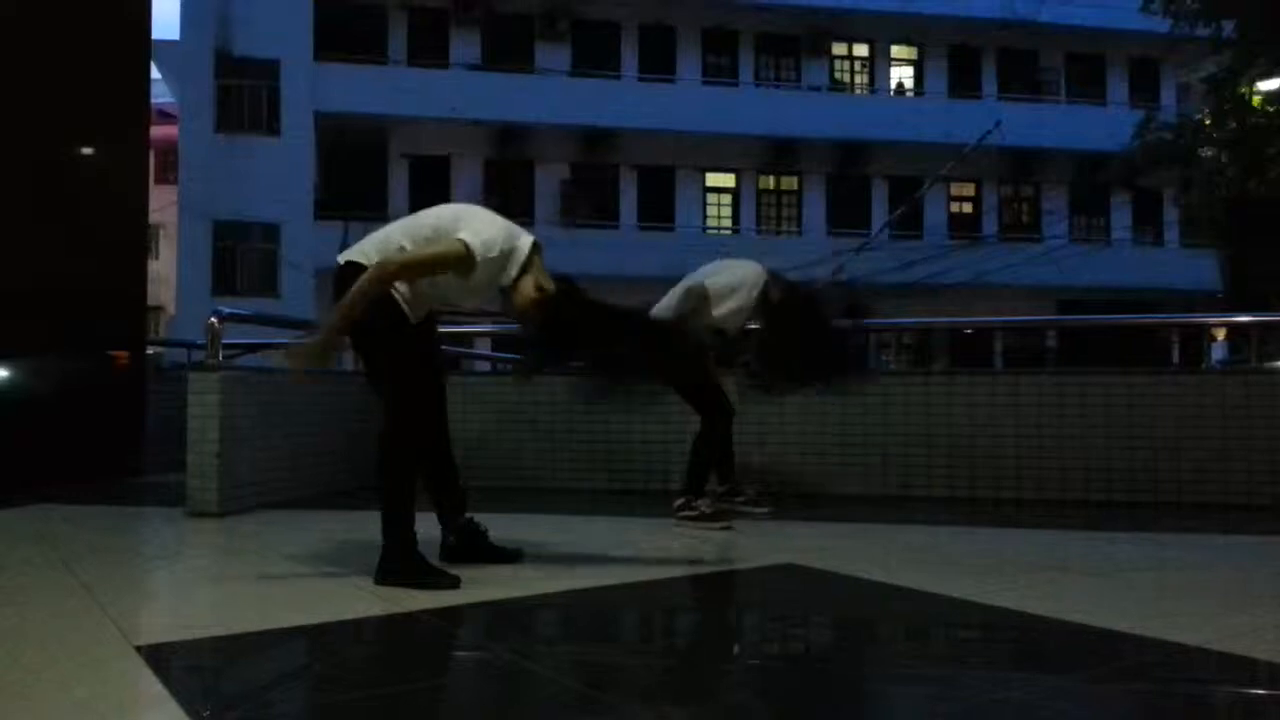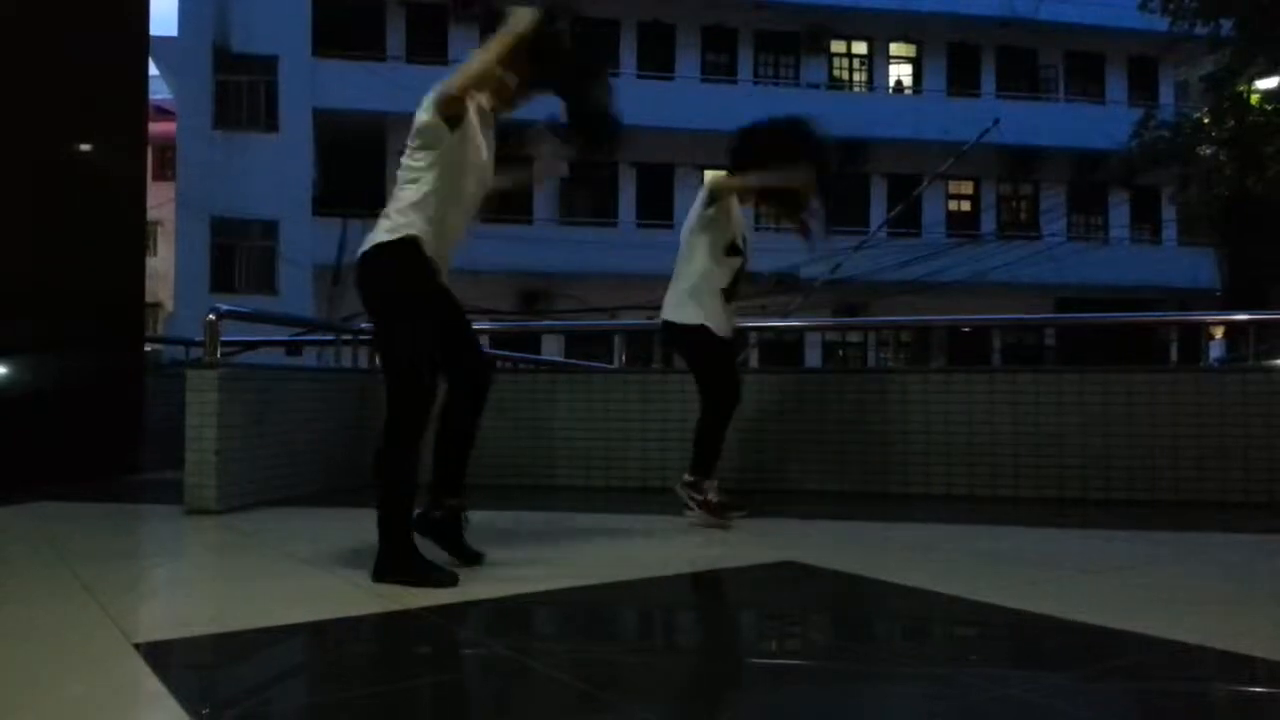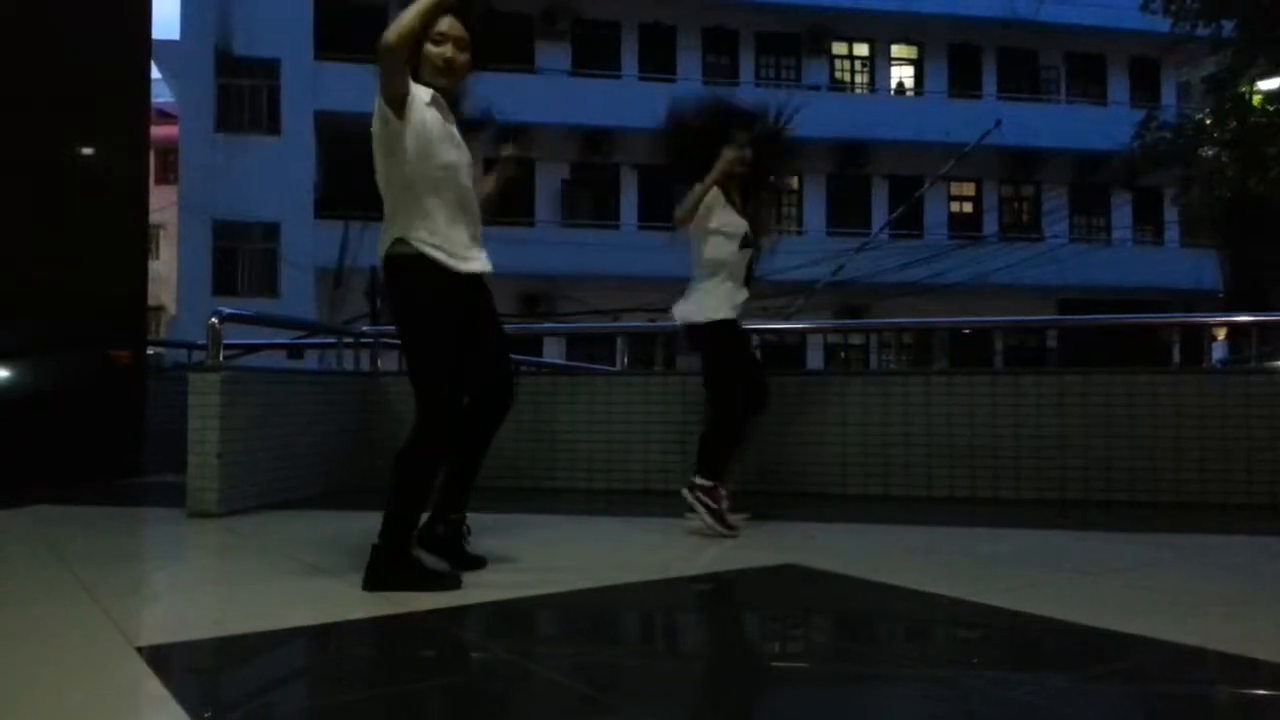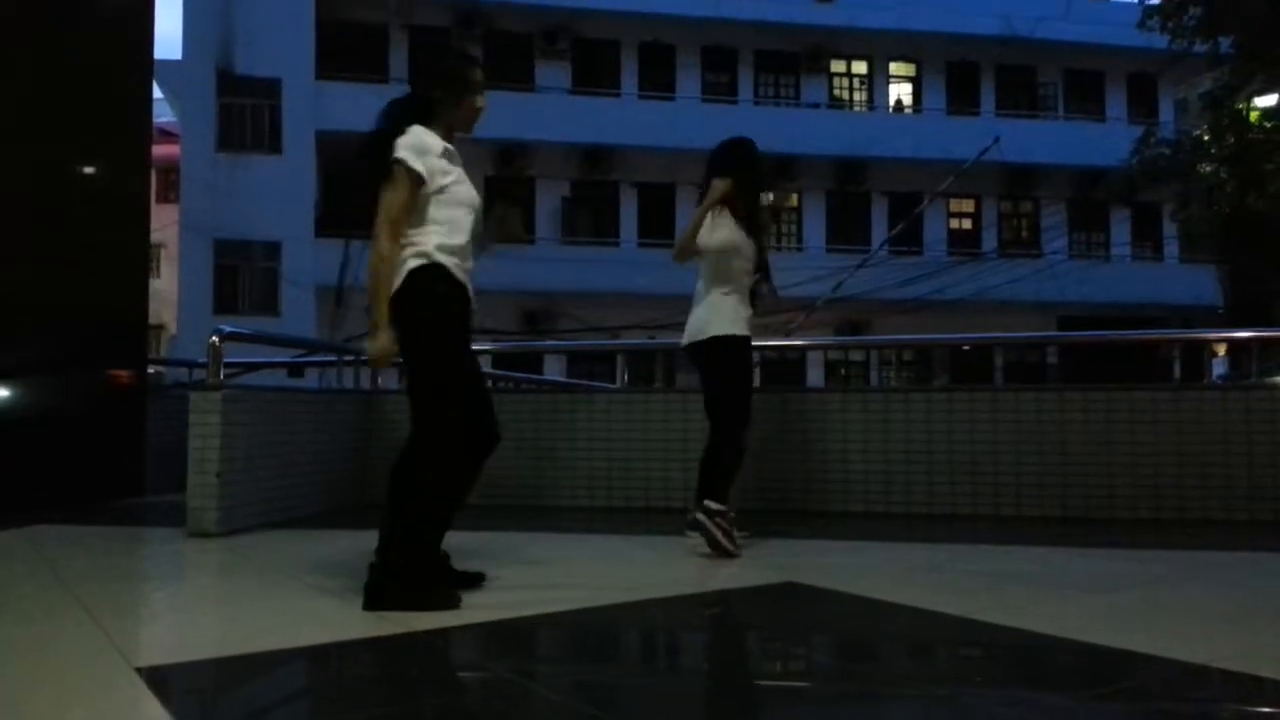
dt=0.4s
person 1, frame 1
left shoulder: (524, 259)
right shoulder: (494, 246)
right elbow: (386, 271)
right wrist: (326, 340)
left hip: (406, 300)
right hip: (370, 286)
left knee: (430, 414)
right knee: (411, 410)
left ankle: (459, 532)
right ankle: (396, 555)
person 1, frame 2
left shoulder: (480, 126)
right shoulder: (456, 109)
right elbow: (467, 84)
left wrist: (531, 175)
left hip: (421, 269)
right hip: (394, 261)
left knee: (472, 374)
right knee: (413, 402)
left ankle: (442, 506)
right ankle: (394, 552)
person 1, frame 3
left shoulder: (446, 120)
right shoulder: (402, 101)
left wrist: (498, 176)
left hip: (465, 277)
right hip: (420, 274)
left knee: (494, 393)
right knee: (440, 415)
left ankle: (445, 523)
right ankle: (390, 557)
person 1, frame 4
left shoulder: (447, 159)
right shoulder: (416, 146)
right elbow: (387, 238)
right wrist: (383, 324)
left hip: (448, 303)
right hip: (427, 297)
left knee: (477, 431)
right knee: (437, 434)
left ankle: (420, 557)
right ankle: (391, 571)
person 2, frame 1
left shoulder: (762, 292)
right shoulder: (752, 278)
right elbow: (695, 294)
left hip: (686, 346)
right hip: (651, 342)
left knee: (720, 411)
right knee: (718, 413)
left ankle: (731, 490)
right ankle: (689, 501)
person 2, frame 2
left shoulder: (734, 210)
right shoulder: (720, 196)
right elbow: (718, 187)
right wrist: (785, 181)
left hip: (712, 320)
right hip: (690, 318)
left knee: (723, 398)
right knee: (722, 398)
left ankle: (704, 483)
right ankle: (696, 481)
person 2, frame 3
left shoulder: (743, 199)
right shoulder: (711, 195)
left elbow: (754, 242)
right elbow: (681, 217)
left wrist: (760, 197)
right wrist: (718, 169)
left hip: (720, 316)
right hip: (710, 314)
left knee: (727, 404)
right knee: (750, 395)
left ankle: (708, 487)
right ankle: (707, 483)
person 2, frame 4
left shoulder: (743, 216)
right shoulder: (719, 213)
left elbow: (752, 276)
right elbow: (682, 253)
left wrist: (764, 221)
right wrist: (709, 202)
left hip: (725, 331)
right hip: (720, 330)
left knee: (726, 424)
right knee: (734, 420)
left ankle: (709, 509)
right ankle: (714, 505)
